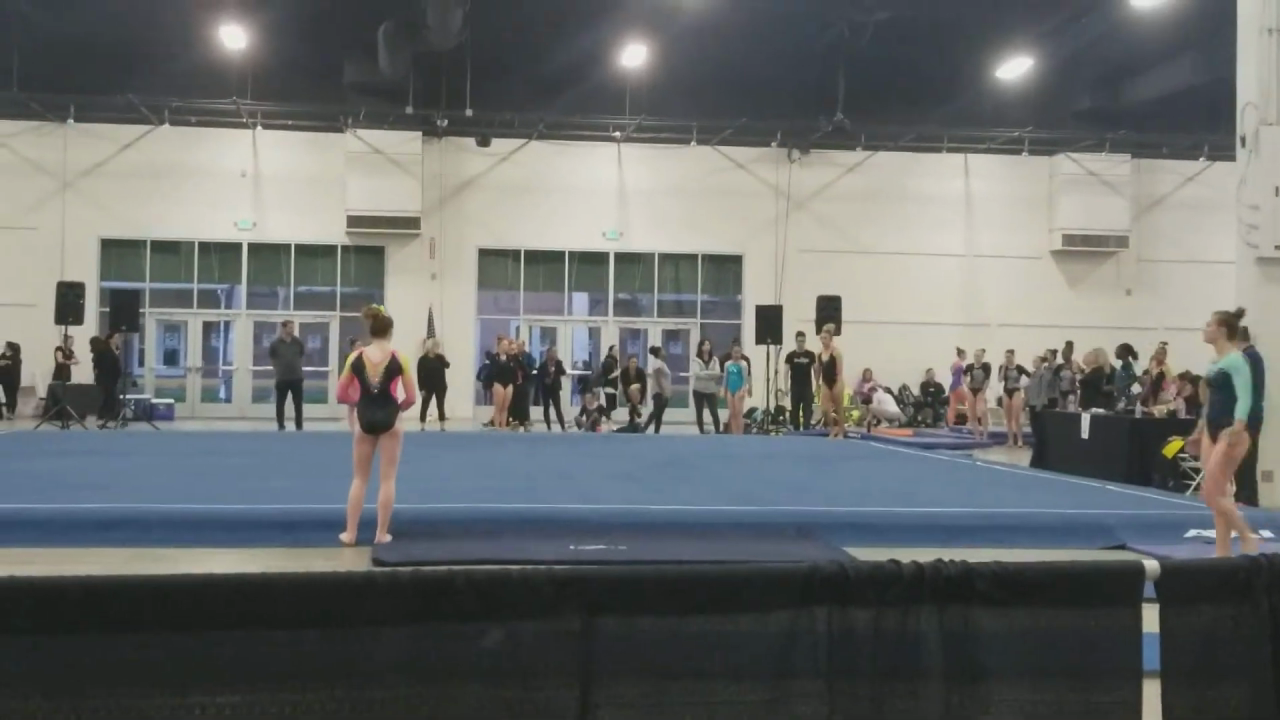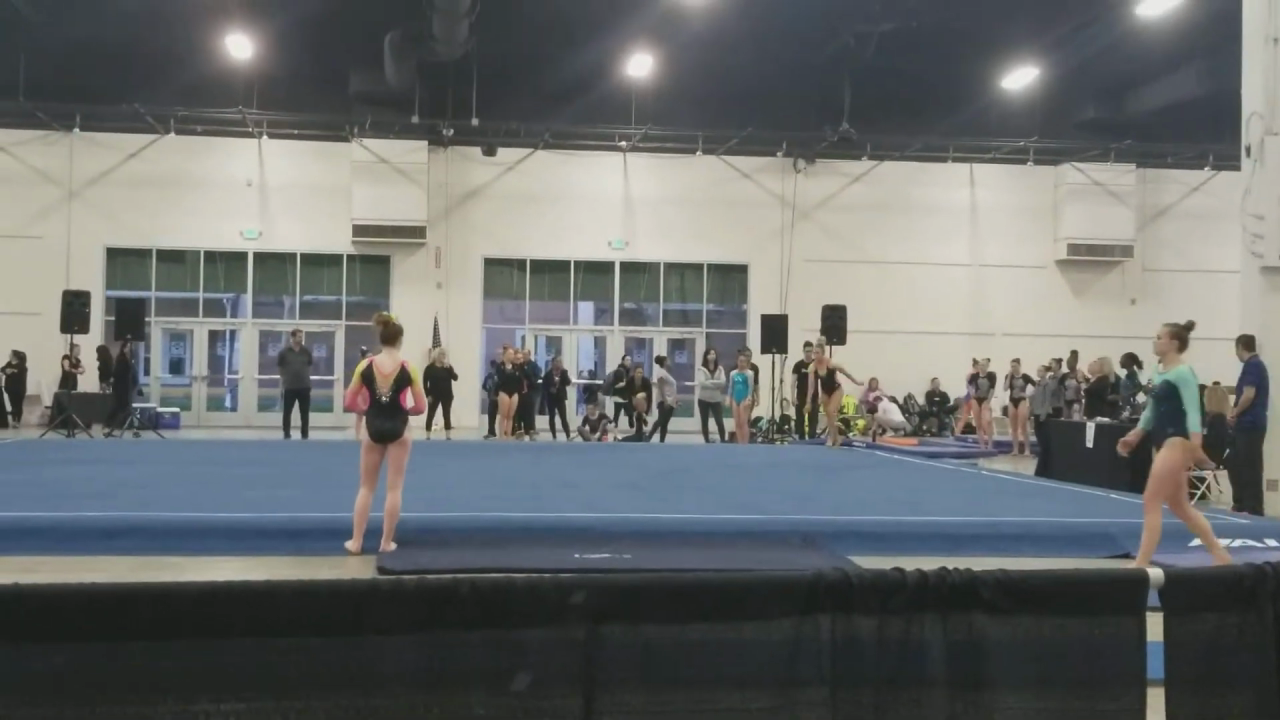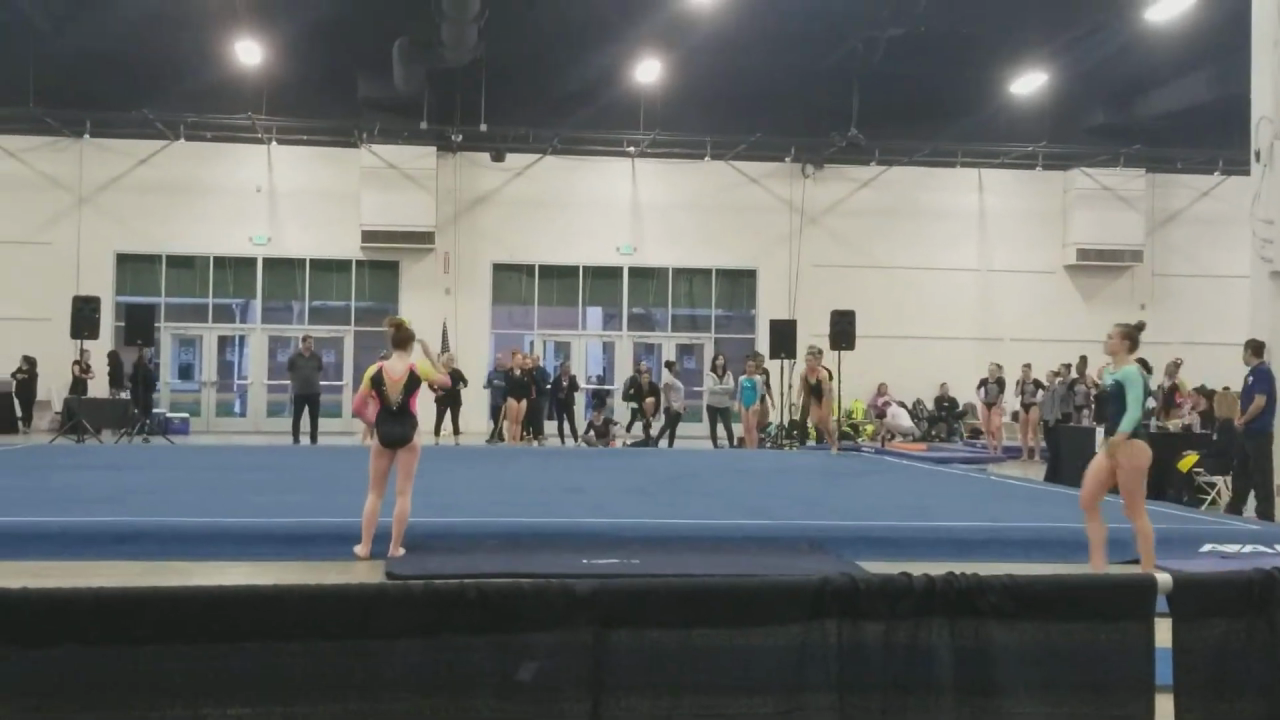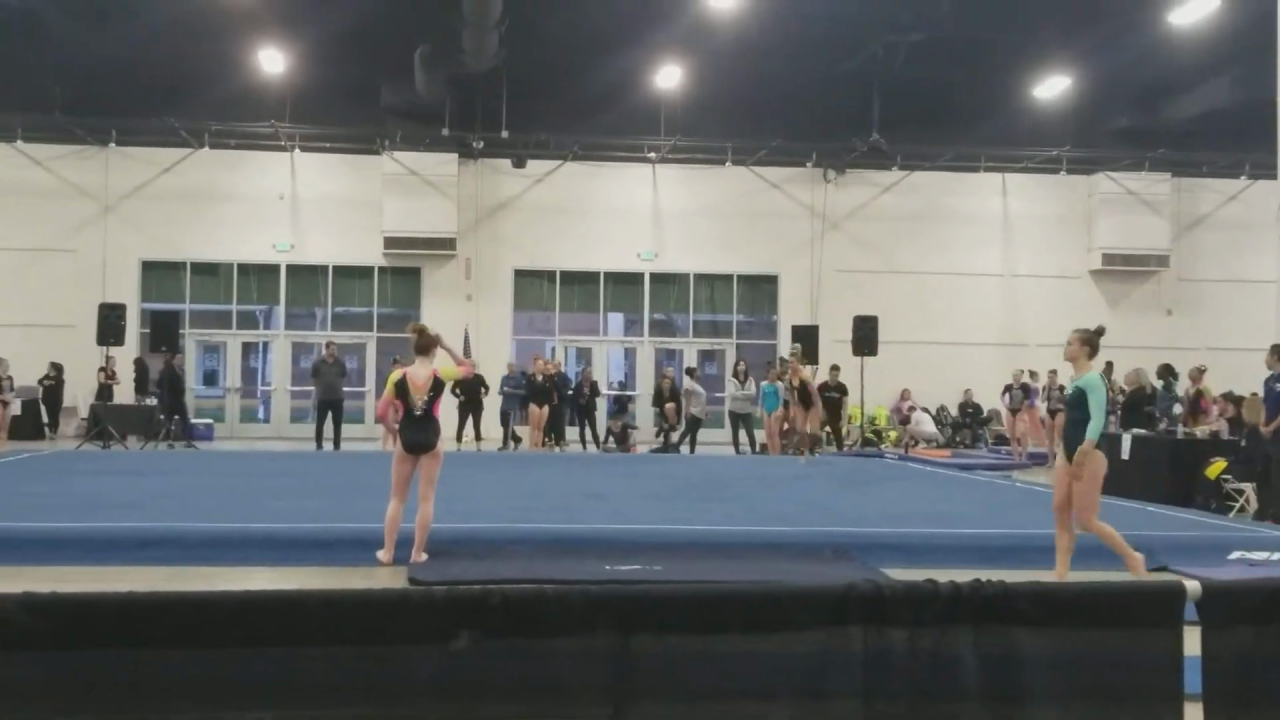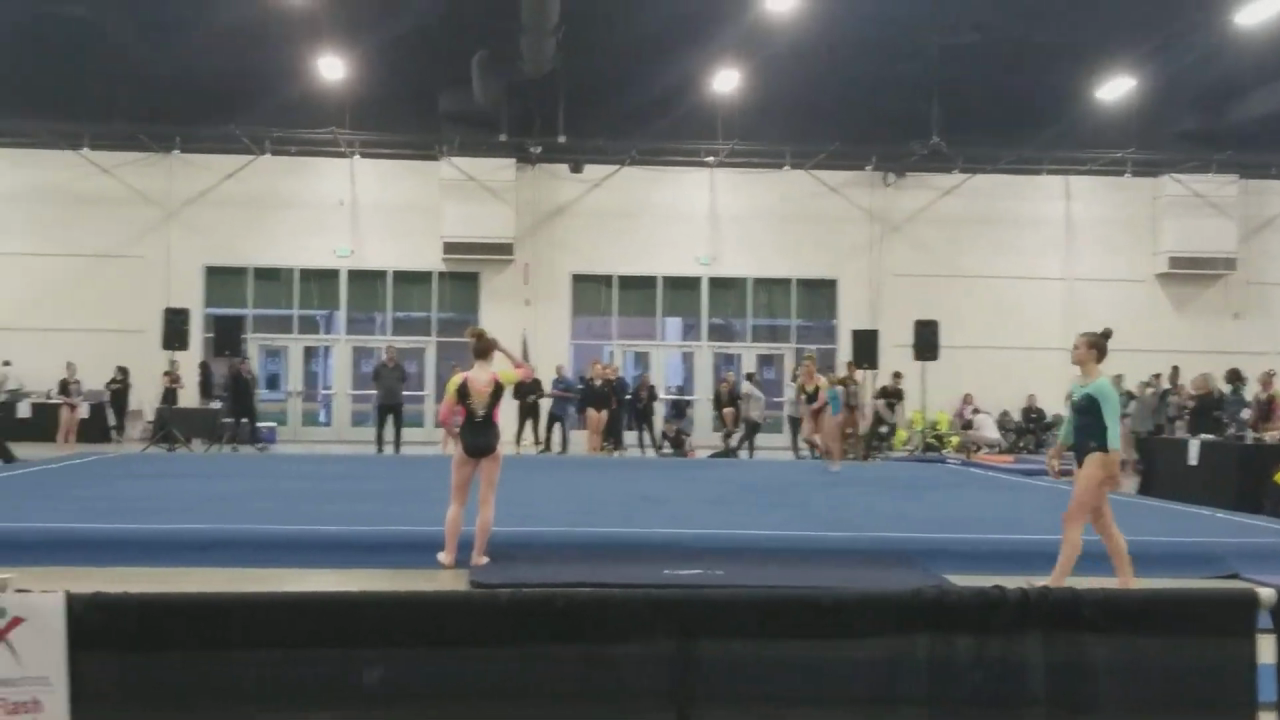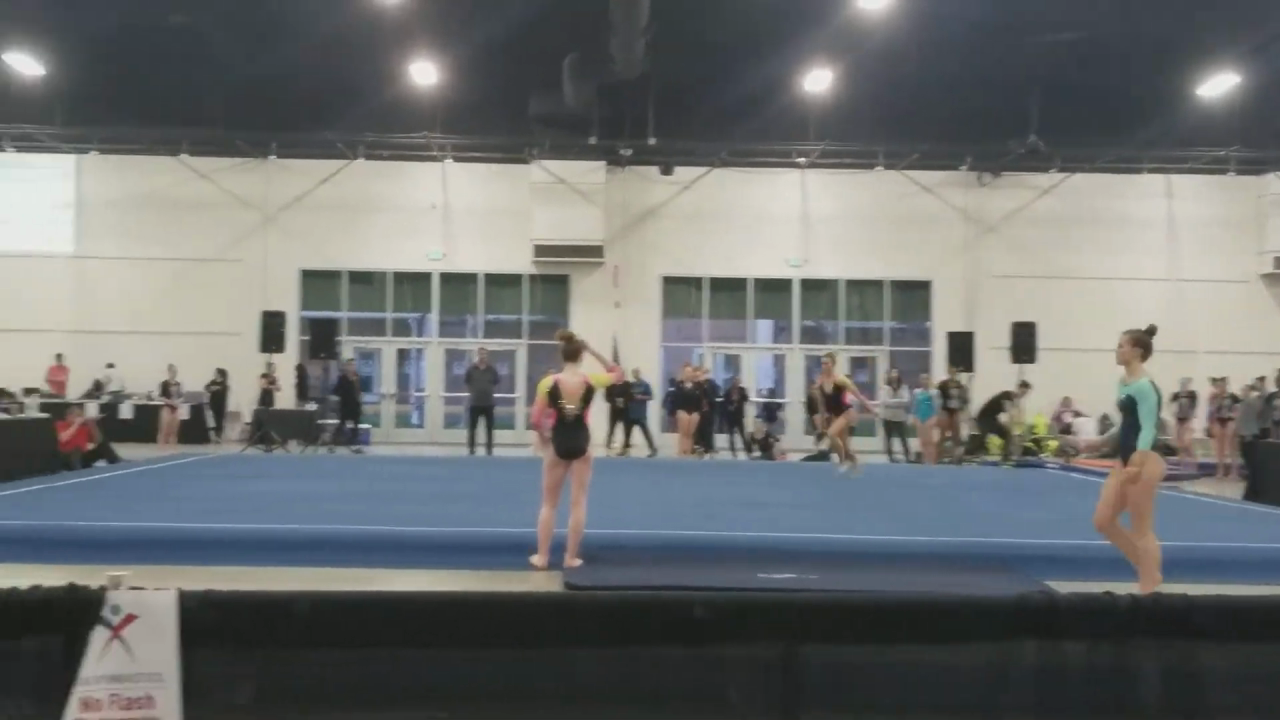
dt=0.3s
person 1, frame 1
left shoulder: (1236, 362)
right shoulder: (1215, 363)
left elbow: (1244, 400)
left wrist: (1234, 435)
right wrist: (1200, 431)
left hip: (1229, 433)
right hip: (1212, 432)
left knee: (1212, 494)
right knee: (1217, 495)
left ankle: (1248, 538)
right ankle: (1223, 552)
person 1, frame 2
left shoulder: (1183, 373)
right shoulder: (1158, 373)
left elbow: (1192, 412)
left wrist: (1195, 448)
right wrist: (1134, 435)
left hip: (1177, 443)
right hip: (1161, 443)
left knee: (1151, 504)
right knee: (1181, 508)
left ankle: (1141, 565)
right ankle: (1220, 556)
person 1, frame 3
left shoulder: (1132, 373)
right shoulder: (1109, 372)
left elbow: (1134, 412)
left wrist: (1116, 442)
left hip: (1130, 444)
right hip: (1112, 444)
left knee: (1135, 511)
right knee: (1087, 500)
left ankle: (1148, 571)
right ankle: (1098, 563)
person 1, frame 4
left shoulder: (1093, 381)
right shoulder: (1073, 380)
left elbow: (1098, 420)
left wrist: (1083, 453)
left hip: (1087, 454)
right hip: (1068, 452)
left knee: (1086, 520)
right knee: (1061, 515)
left ankle: (1132, 558)
right ankle: (1061, 577)
person 1, frame 5
left shoulder: (1103, 386)
right shoulder: (1077, 385)
left elbow: (1114, 427)
right elbow: (1071, 424)
left wrist: (1113, 465)
right wrist: (1054, 454)
left hip: (1098, 458)
right hip: (1083, 458)
left knee: (1071, 521)
right knee: (1104, 524)
left ankle: (1055, 584)
right ankle: (1127, 582)
person 1, frame 6
left shoulder: (1145, 386)
right shoulder: (1125, 383)
left elbow: (1148, 427)
left wrist: (1137, 463)
right wrist: (1099, 442)
left hip: (1143, 460)
right hip: (1126, 458)
left knee: (1141, 529)
right knee: (1103, 521)
left ankle: (1150, 591)
right ankle: (1151, 575)
person 2, frame 1
left shoulder: (356, 357)
right shoulder: (399, 359)
left elbow: (342, 394)
right elbow: (411, 398)
left hip: (365, 419)
right hip: (390, 420)
left knee: (359, 479)
right knee: (387, 479)
left ankle: (350, 533)
right ankle: (382, 533)
person 2, frame 2
left shoulder: (365, 366)
right shoulder: (408, 368)
left elbow: (349, 403)
right elbow: (422, 408)
left hip: (373, 428)
right hip: (398, 429)
left knee: (366, 487)
right knee: (394, 488)
left ankle: (356, 541)
right ankle: (386, 542)
person 2, frame 3
left shoulder: (375, 370)
right shoulder: (418, 370)
left elbow: (357, 407)
right elbow: (447, 381)
left wrist: (374, 423)
right wrist: (429, 355)
left hip: (383, 433)
right hip: (408, 433)
left knee: (375, 493)
right knee: (403, 493)
left ankle: (365, 546)
right ankle: (395, 548)
person 2, frame 4
left shoulder: (398, 377)
right shoulder: (441, 375)
left elbow: (381, 413)
right elbow: (469, 368)
left wrist: (393, 429)
right wrist: (447, 347)
left hip: (406, 438)
right hip: (431, 439)
left knee: (396, 499)
right knee: (426, 499)
left ankle: (387, 552)
right ankle: (417, 553)
person 2, frame 5
left shoulder: (458, 380)
right shoulder: (500, 378)
left elbow: (444, 417)
right elbow: (527, 371)
left wrist: (455, 432)
right wrist: (504, 350)
left hip: (467, 441)
right hip: (490, 442)
left knee: (457, 502)
right knee: (486, 502)
left ankle: (449, 554)
right ankle: (478, 555)
person 2, frame 6
left shoulder: (549, 383)
right shoulder: (591, 381)
left elbow: (536, 420)
right elbow: (618, 374)
left wrist: (545, 436)
right wrist: (595, 353)
left hip: (558, 443)
right hip: (581, 443)
left knee: (548, 504)
right knee: (578, 503)
left ankle: (542, 556)
right ankle: (572, 557)
